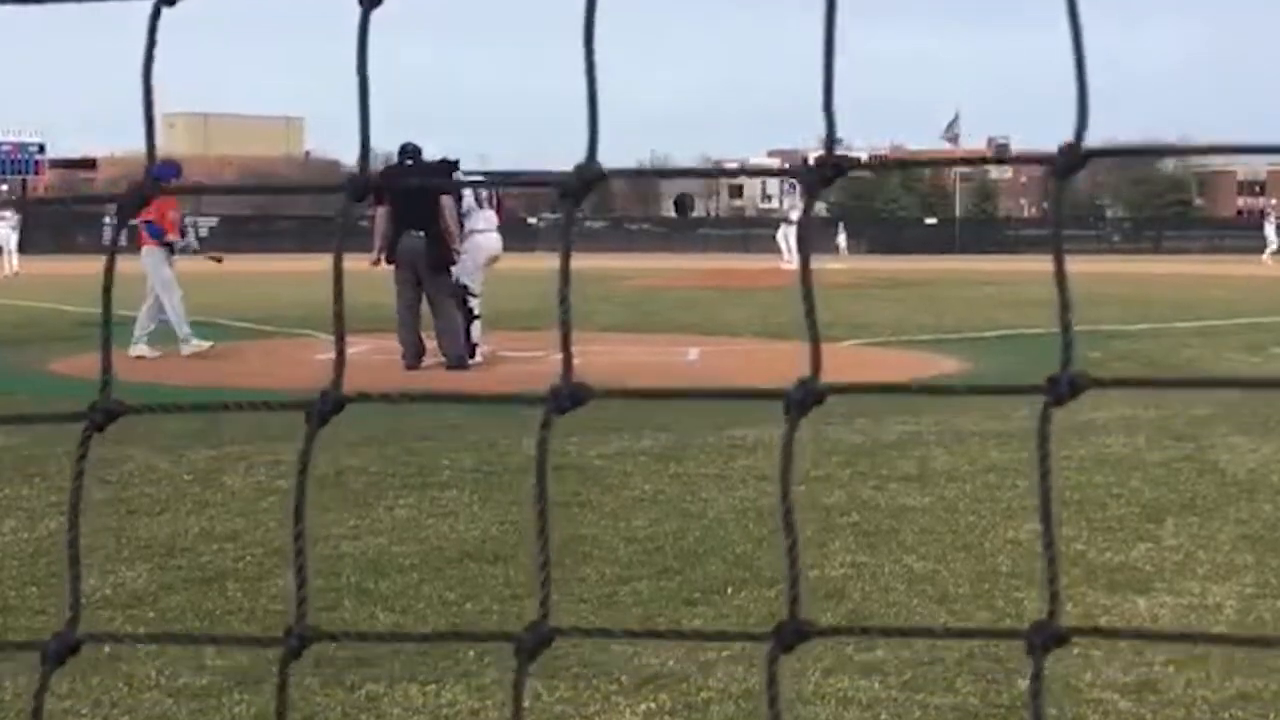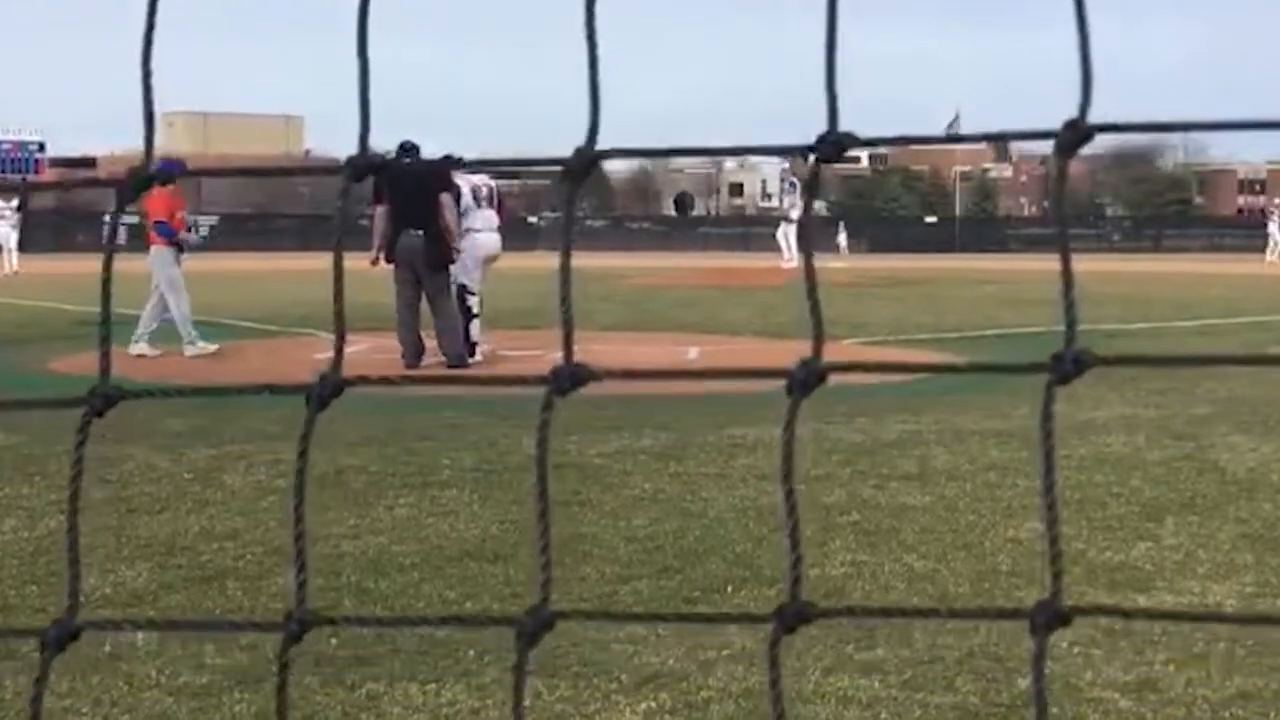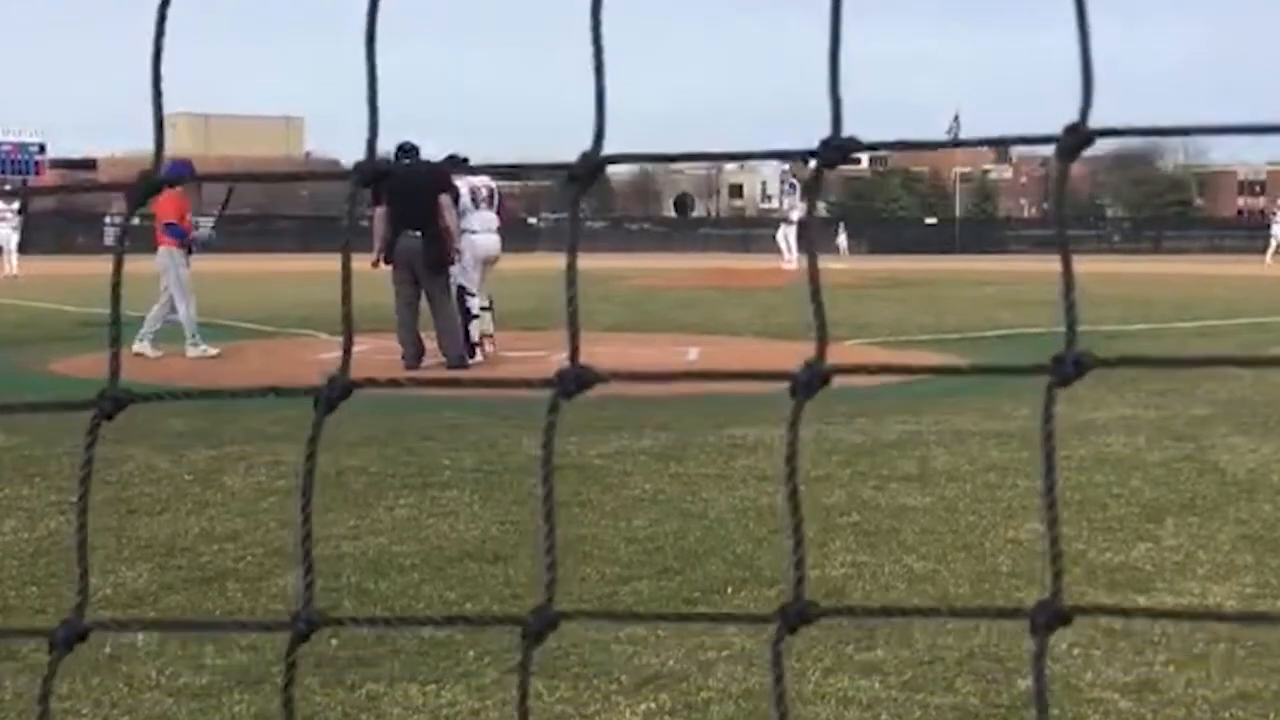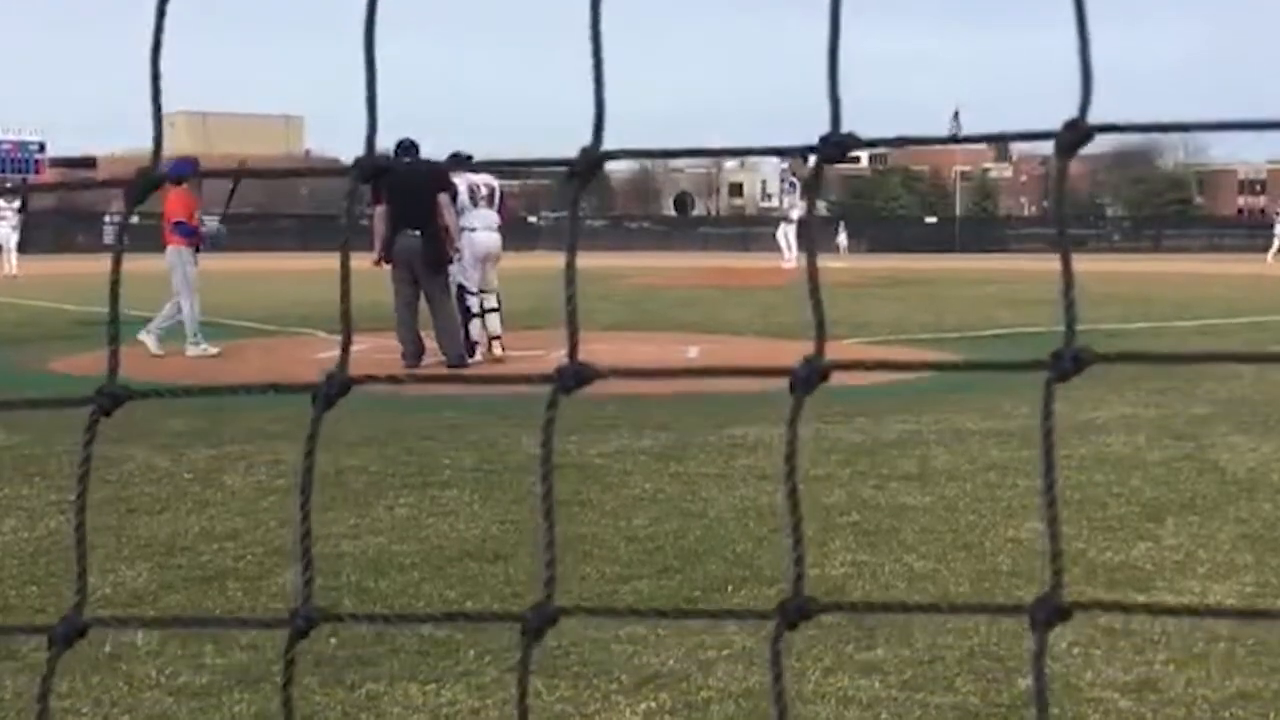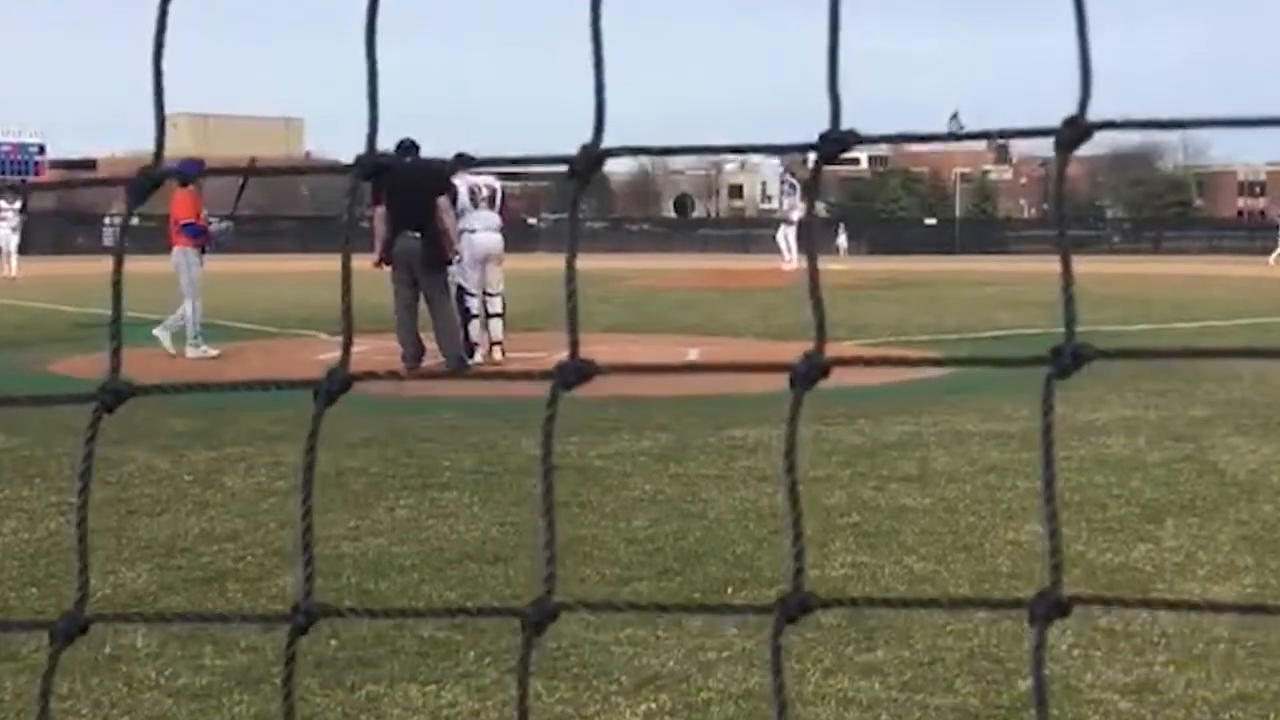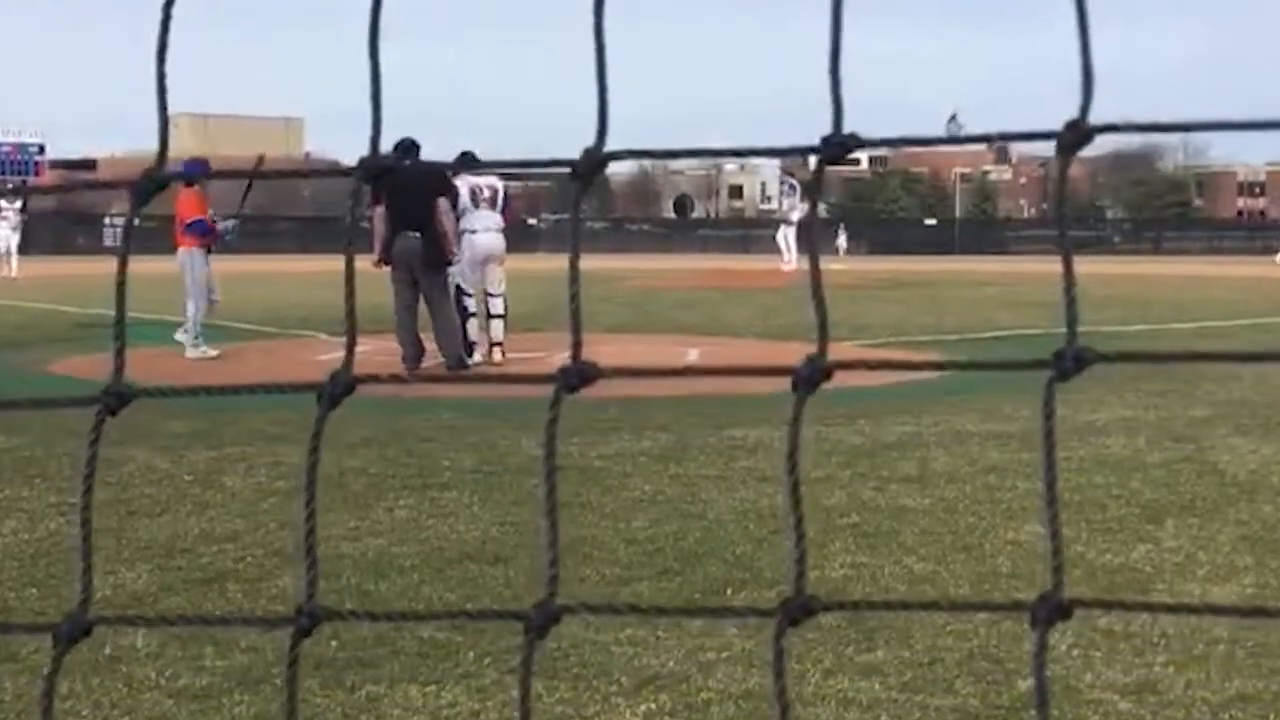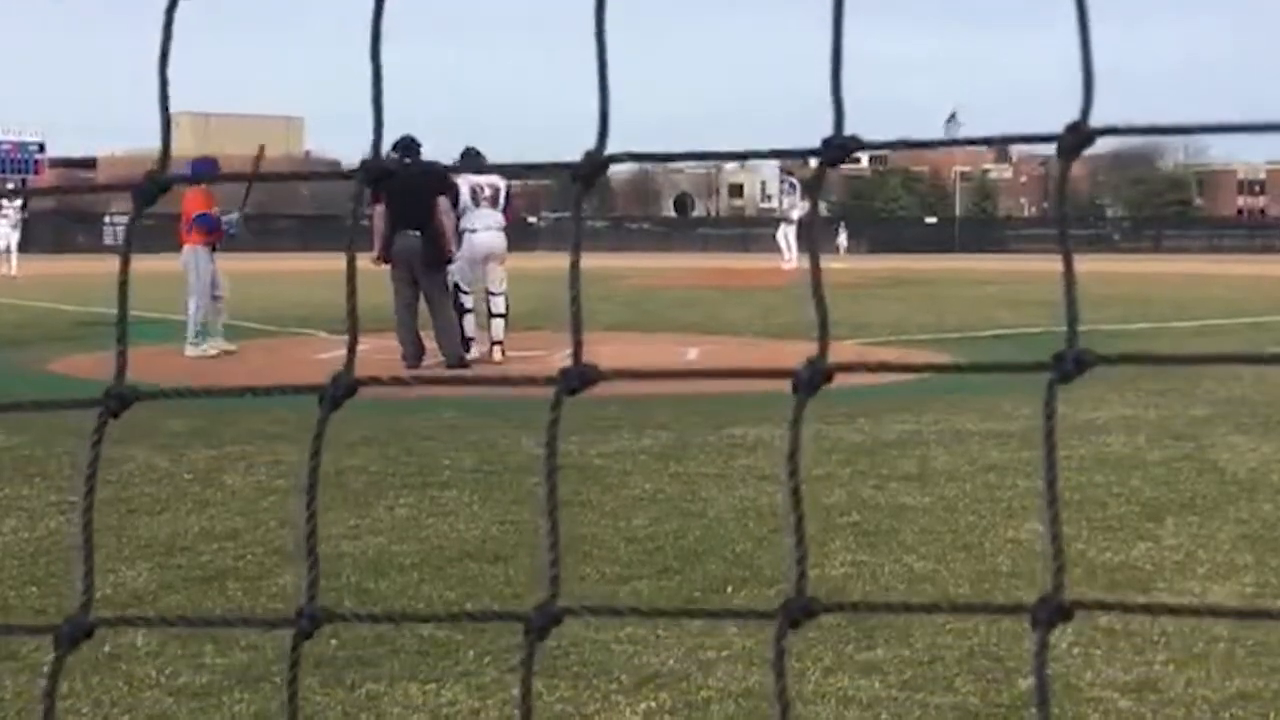
dt=0.1s
person 1, frame 1
left shoulder: (386, 176)
right shoulder: (438, 170)
left elbow: (382, 214)
right elbow: (448, 207)
left wrist: (377, 249)
right wrist: (456, 241)
left hip: (402, 244)
right hip: (431, 243)
left knee: (407, 304)
right knee: (444, 302)
left ankle: (412, 356)
right ankle: (455, 356)
person 1, frame 2
left shoulder: (385, 174)
right shoulder: (437, 169)
left elbow: (381, 214)
right elbow: (447, 205)
left wrist: (376, 248)
right wrist: (455, 239)
left hip: (401, 243)
right hip: (430, 241)
left knee: (406, 303)
right knee: (442, 301)
left ankle: (411, 355)
right ankle: (455, 354)
person 1, frame 3
left shoulder: (385, 176)
right shoulder: (435, 171)
left elbow: (380, 215)
right elbow: (446, 207)
left wrist: (377, 250)
right wrist: (456, 241)
left hip: (400, 244)
right hip: (429, 243)
left knee: (405, 304)
right knee: (442, 302)
left ankle: (411, 356)
right ankle: (455, 356)
person 1, frame 4
left shoulder: (385, 174)
right shoulder: (435, 170)
left elbow: (380, 214)
right elbow: (445, 206)
left wrist: (378, 249)
right wrist: (455, 240)
left hip: (399, 243)
right hip: (427, 243)
left knee: (405, 303)
right knee: (441, 301)
left ankle: (411, 355)
right ankle: (455, 355)
person 1, frame 5
left shoulder: (384, 175)
right shoulder: (435, 170)
left elbow: (380, 215)
right elbow: (444, 208)
left wrist: (378, 250)
right wrist: (454, 243)
left hip: (398, 244)
right hip: (427, 244)
left knee: (404, 304)
right knee: (441, 303)
left ankle: (411, 357)
right ankle: (454, 357)
person 1, frame 6
left shoulder: (384, 176)
right shoulder: (435, 171)
left elbow: (379, 215)
right elbow: (444, 210)
left wrist: (377, 250)
right wrist: (453, 245)
left hip: (398, 244)
right hip: (427, 244)
left knee: (404, 305)
right knee: (440, 303)
left ankle: (411, 357)
right ankle: (454, 357)
person 1, frame 7
left shoulder: (385, 174)
right shoulder: (435, 171)
left elbow: (379, 213)
right elbow: (444, 209)
left wrist: (377, 247)
right wrist: (452, 244)
left hip: (398, 243)
right hip: (427, 243)
left knee: (404, 304)
right knee: (440, 302)
left ankle: (412, 356)
right ankle: (454, 355)
person 2, frame 1
right shoulder: (482, 182)
right elbow: (497, 213)
left hip: (476, 240)
right hip: (495, 239)
left knee: (468, 294)
right knee: (472, 290)
left ankle: (473, 350)
right ankle: (475, 342)
person 2, frame 2
left shoulder: (455, 183)
right shoulder: (488, 181)
right elbow: (498, 212)
left hip: (474, 239)
right hip: (494, 238)
left knee: (467, 292)
right knee: (472, 288)
left ankle: (473, 349)
right ankle: (474, 340)
person 2, frame 3
left shoulder: (455, 184)
right shoulder: (489, 182)
right elbow: (498, 213)
left hip: (471, 240)
right hip: (494, 239)
left knee: (467, 293)
right knee: (480, 289)
left ankle: (473, 350)
right ankle: (487, 339)
person 2, frame 4
left shoulder: (455, 182)
right shoulder: (492, 181)
right elbow: (500, 212)
left hip: (471, 237)
right hip: (494, 237)
left knee: (467, 292)
right knee: (489, 290)
left ankle: (474, 349)
right ankle: (496, 343)
person 2, frame 5
left shoulder: (456, 183)
right shoulder: (494, 182)
right elbow: (502, 214)
left hip: (471, 239)
right hip: (495, 238)
left knee: (467, 294)
right knee: (494, 294)
left ankle: (473, 350)
right ankle: (496, 347)
person 2, frame 6
left shoulder: (458, 184)
right shoulder: (497, 183)
right elbow: (504, 215)
left hip: (472, 239)
right hip: (497, 239)
left knee: (465, 294)
right knee: (496, 294)
left ankle: (473, 350)
right ankle: (497, 348)
person 2, frame 7
left shoulder: (459, 182)
right shoulder: (500, 181)
right elbow: (506, 214)
left hip: (472, 238)
right hip: (497, 238)
left knee: (462, 290)
right knee: (497, 293)
left ankle: (470, 344)
right ankle: (497, 347)
person 3, frame 1
left shoulder: (169, 199)
right shoulder: (152, 198)
right elbow: (149, 227)
left wrist: (182, 240)
right wrist: (173, 240)
left hip: (164, 254)
right hip: (154, 253)
left knee: (154, 301)
right knee: (172, 296)
left ankle: (138, 343)
right ankle: (187, 341)
person 3, frame 2
left shoulder: (175, 197)
right shoulder: (159, 197)
right elbow: (159, 228)
left wrist: (189, 238)
right wrist: (184, 237)
left hip: (172, 253)
right hip: (163, 253)
left knee: (158, 300)
right knee: (178, 297)
left ankle: (139, 342)
right ankle: (192, 342)
person 3, frame 3
left shoulder: (180, 198)
right shoulder: (169, 199)
right elbow: (172, 230)
left wrist: (199, 235)
right wrist: (197, 235)
left hip: (178, 254)
right hip: (172, 253)
left knee: (167, 300)
right knee: (185, 299)
left ankle: (143, 341)
right ankle: (194, 345)
person 3, frame 4
left shoulder: (187, 196)
right shoulder: (177, 197)
right elbow: (181, 228)
left wrist: (204, 232)
right wrist: (205, 231)
left hip: (185, 252)
right hip: (180, 252)
left knee: (180, 299)
right knee: (190, 298)
left ankle: (151, 332)
right ankle: (194, 343)
person 3, frame 5
left shoulder: (192, 196)
right shoulder: (184, 198)
right elbow: (189, 229)
left wrist: (211, 231)
right wrist: (212, 230)
left hip: (193, 253)
right hip: (186, 253)
left knee: (192, 300)
right knee: (194, 301)
left ankle: (166, 330)
right ankle: (194, 346)
person 3, frame 6
left shoulder: (198, 196)
right shoulder: (189, 198)
right elbow: (197, 228)
left wrist: (222, 229)
right wrist: (222, 227)
left hip: (199, 253)
right hip: (192, 253)
left knee: (210, 297)
right knee: (196, 300)
left ankle: (188, 333)
right ankle: (194, 345)
person 3, frame 7
left shoulder: (207, 195)
right shoulder: (194, 196)
left elbow: (213, 225)
right elbow: (204, 223)
left wrist: (228, 225)
right wrist: (226, 219)
left hip: (207, 251)
right hip: (196, 251)
left knee: (218, 294)
right knee: (199, 298)
left ankle: (215, 338)
right ankle: (194, 344)
